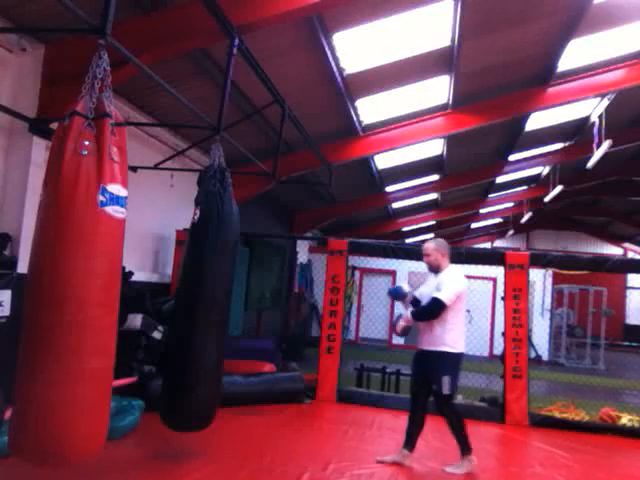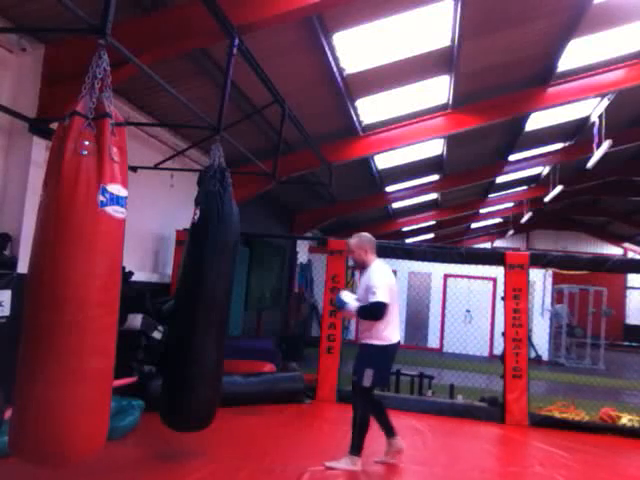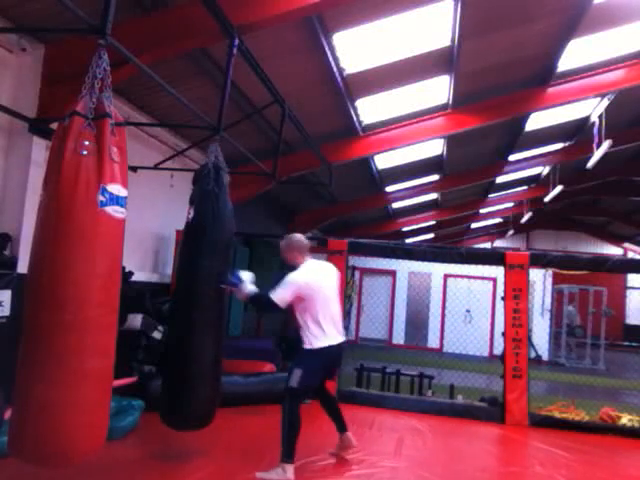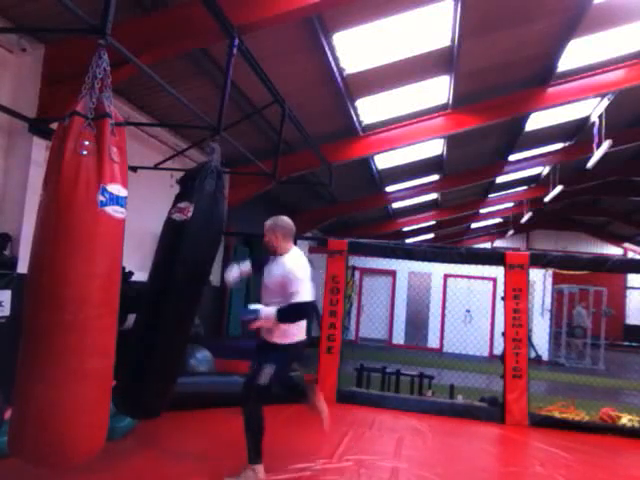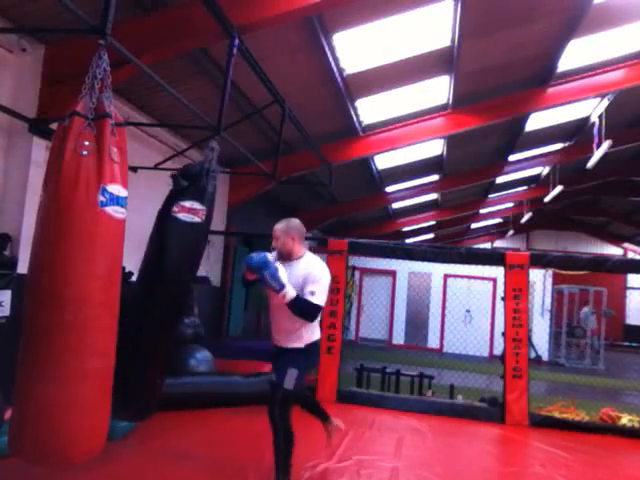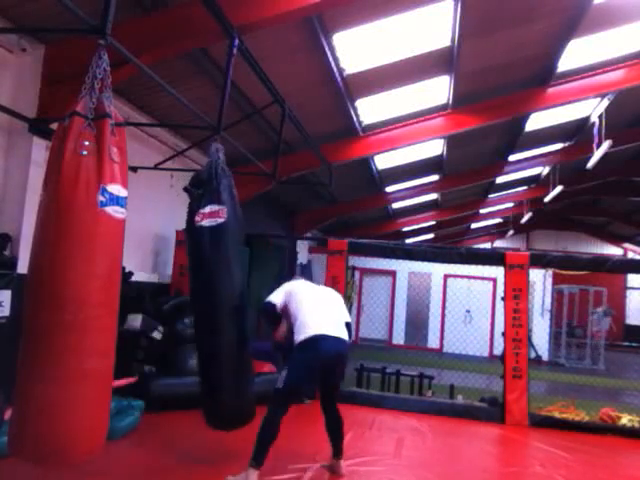
dt=0.7s
person 1, frame 1
left shoulder: (453, 279)
right shoulder: (432, 279)
left elbow: (432, 310)
right elbow: (412, 303)
left wrist: (409, 315)
right wrist: (406, 318)
left hip: (445, 353)
right hip: (426, 350)
left knee: (444, 404)
right knee: (418, 400)
left ankle: (466, 457)
right ankle: (405, 452)
person 1, frame 2
left shoulder: (379, 274)
right shoulder: (371, 272)
left elbow: (377, 311)
left wrist: (351, 307)
right wrist: (352, 303)
left hip: (378, 345)
right hip: (375, 343)
left knee: (360, 397)
right knee: (367, 395)
left ankle: (354, 458)
right ankle: (393, 442)
person 1, frame 3
left shoulder: (300, 278)
right shoulder: (329, 269)
left elbow: (267, 304)
left wrist: (246, 289)
left hip: (317, 349)
right hip: (335, 343)
left knee: (291, 400)
right knee: (319, 390)
right ankle: (345, 437)
person 1, frame 4
left shoulder: (293, 266)
right shoulder: (288, 255)
left elbow: (304, 308)
right elbow: (265, 262)
left wrist: (268, 314)
right wrist: (243, 268)
left hip: (282, 343)
right hip: (273, 337)
left knee: (251, 397)
right knee: (269, 382)
right ankle: (312, 395)
person 1, frame 5
left shoulder: (316, 269)
right shoulder: (275, 260)
left elbow: (310, 313)
right elbow: (250, 281)
left wrist: (284, 290)
right wrist: (250, 272)
left hip: (301, 348)
right hip: (282, 344)
left knee: (277, 407)
right knee: (295, 394)
right ankle: (328, 422)
person 1, frame 6
left shoulder: (290, 287)
right shoulder: (333, 293)
left elbow: (268, 310)
right elbow: (348, 328)
left wrist: (280, 327)
left hip: (313, 346)
right hip: (340, 347)
left knee: (277, 407)
right knee: (329, 404)
right ankle: (337, 461)
